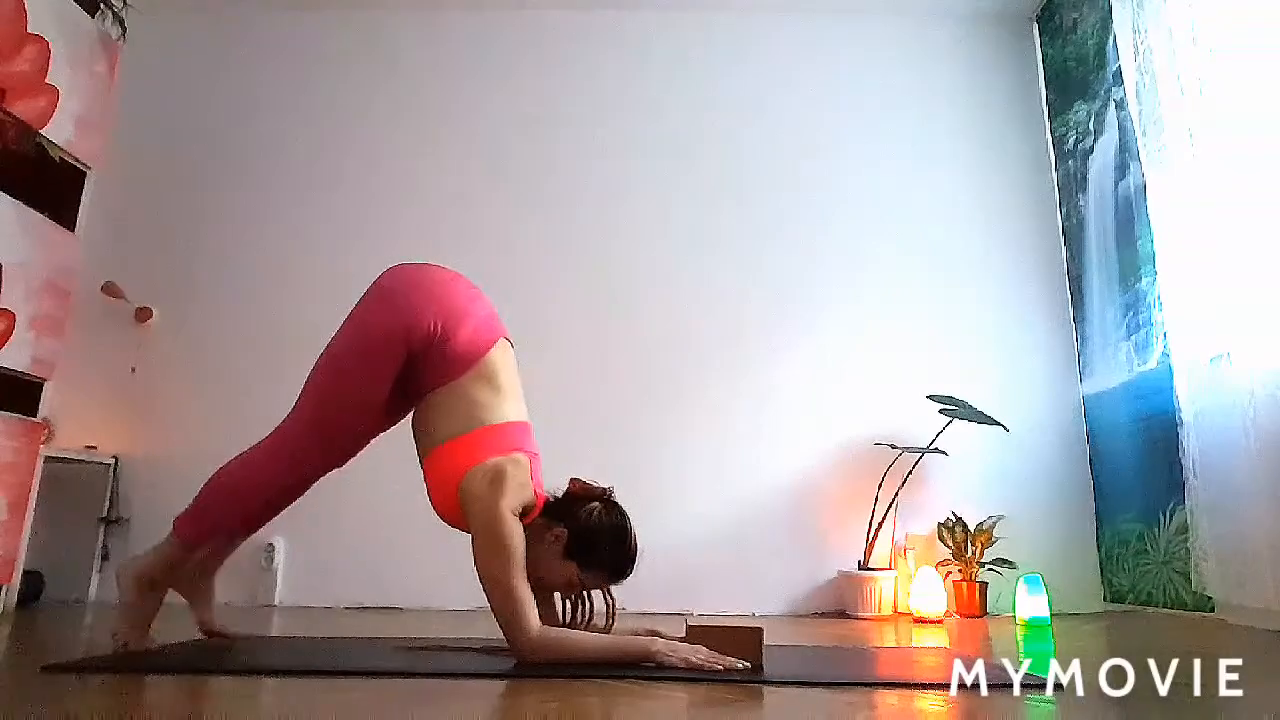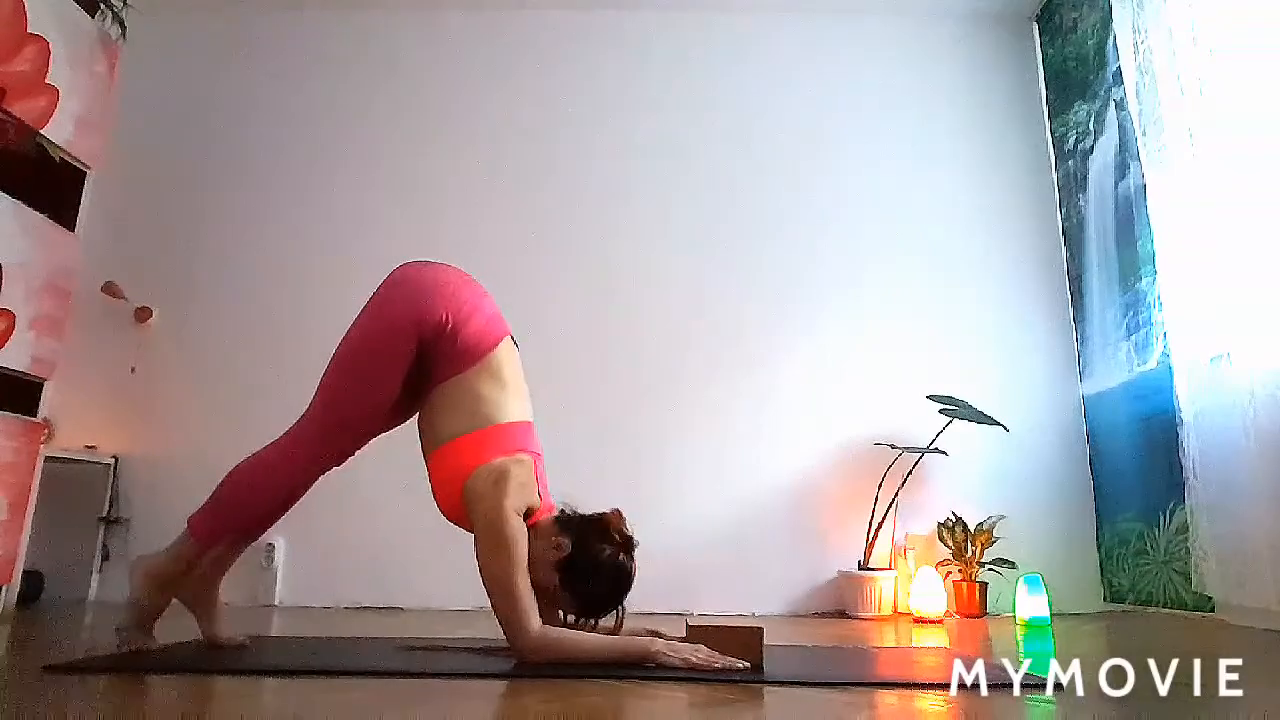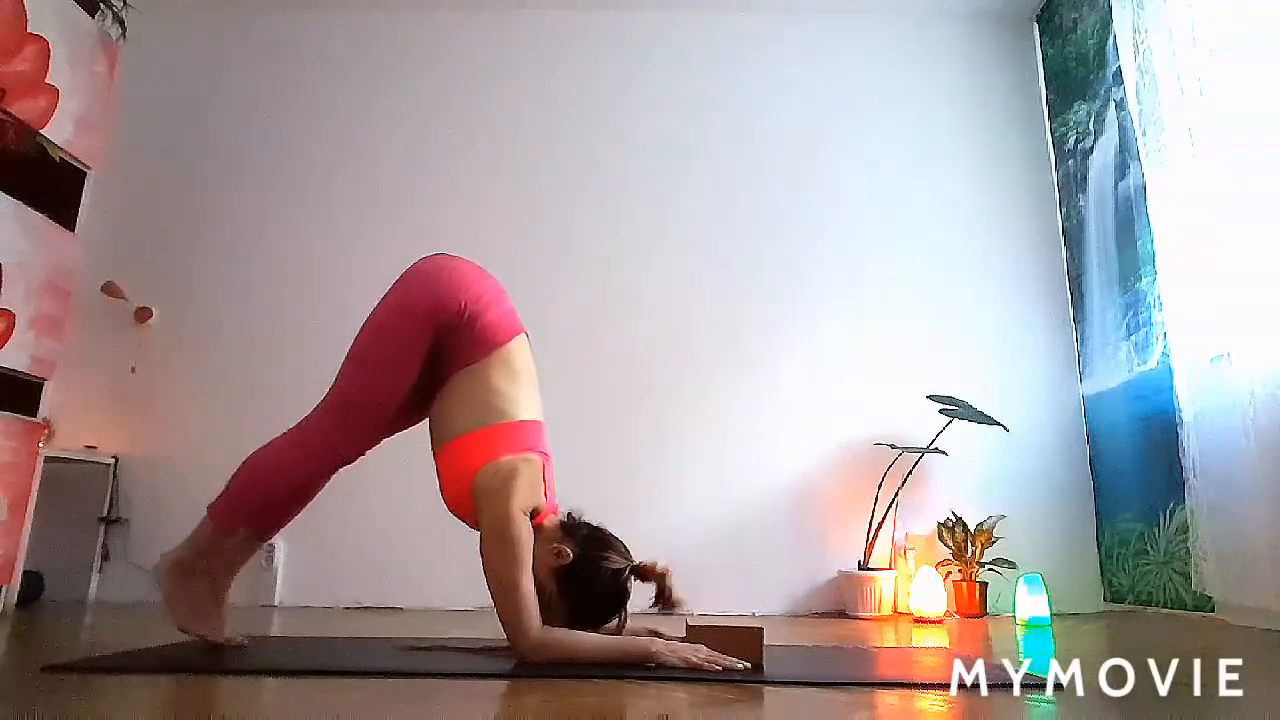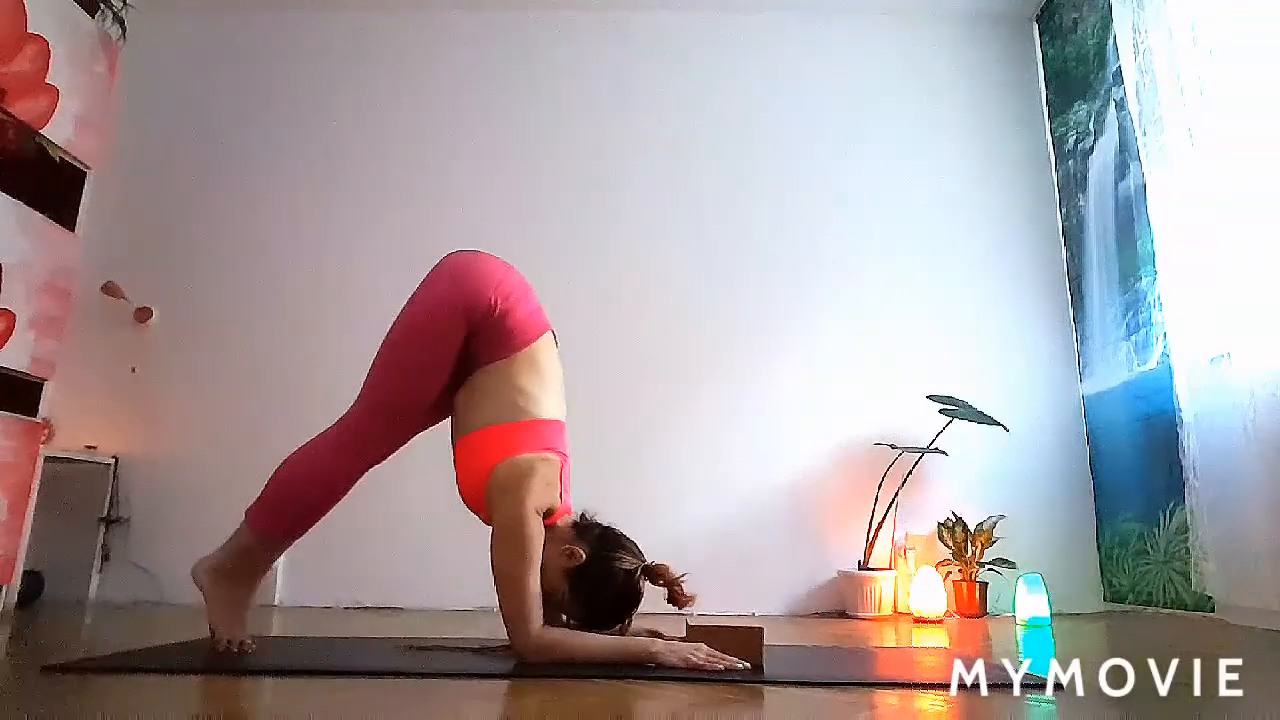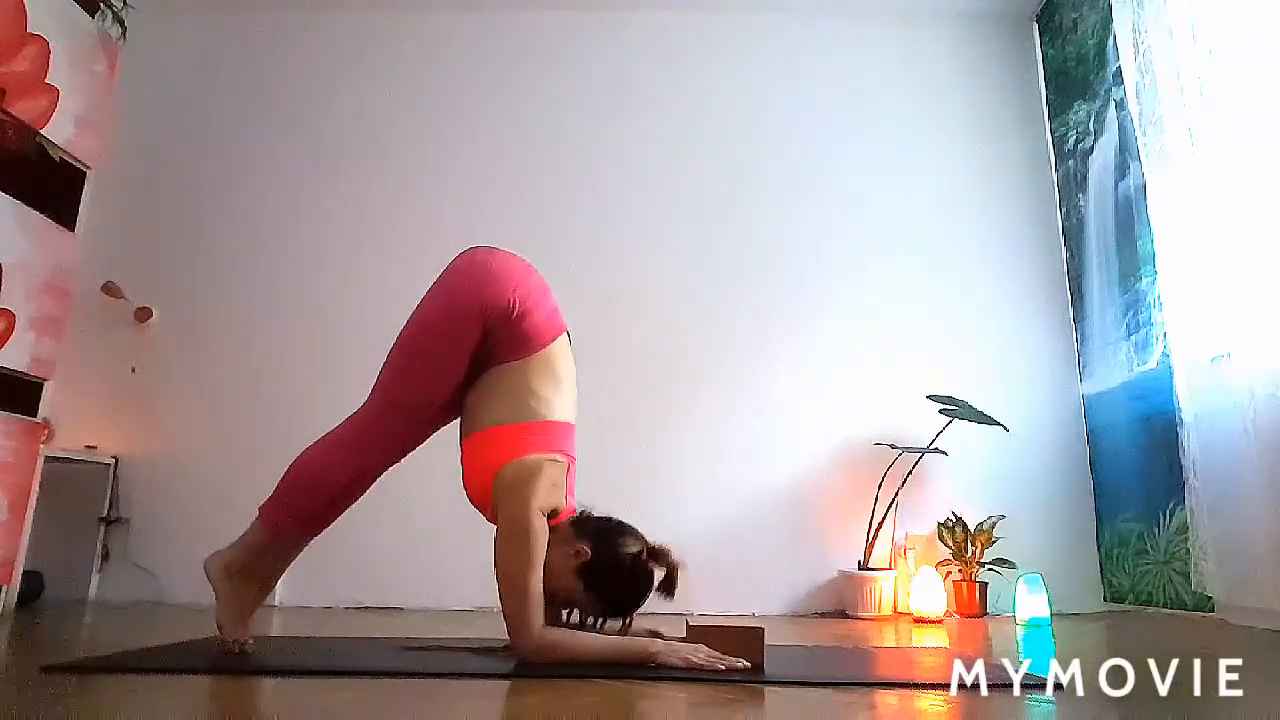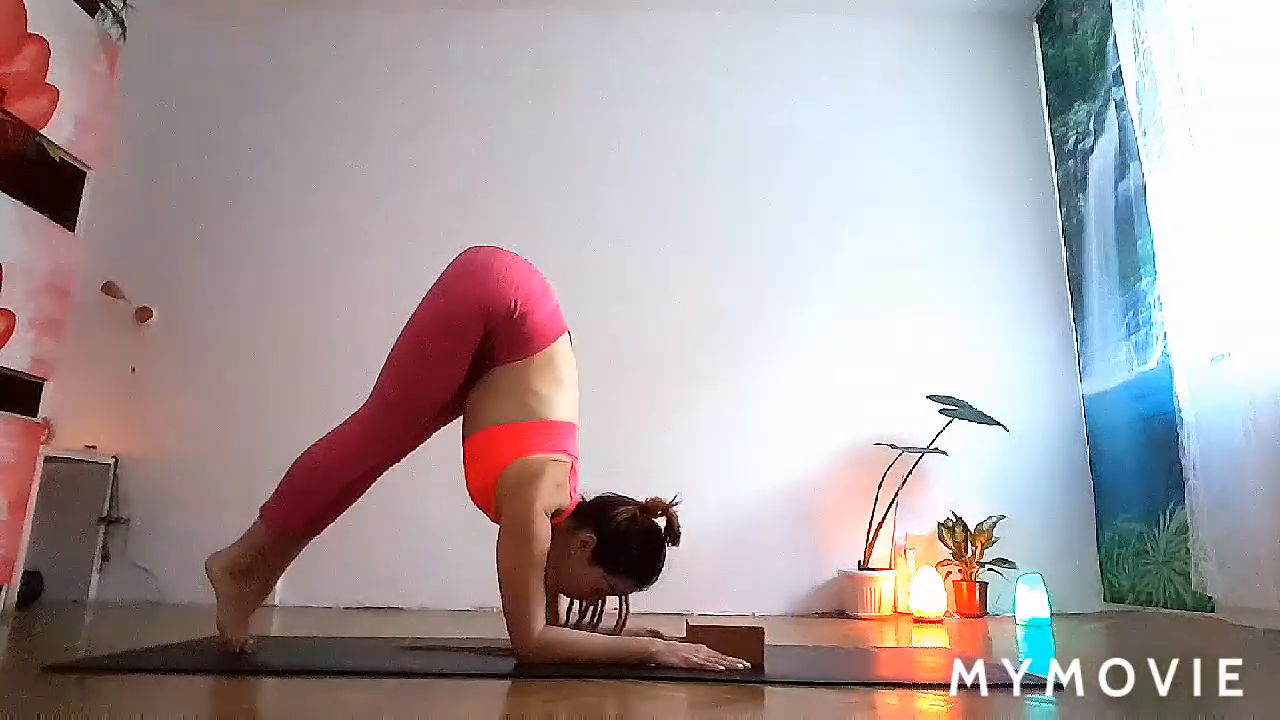
dt=0.4s
person 1, frame 1
left shoulder: (526, 504)
right shoulder: (500, 501)
left elbow: (535, 626)
right elbow: (528, 642)
left wrist: (625, 636)
right wrist: (648, 648)
left hip: (436, 318)
right hip: (414, 309)
left knee: (314, 455)
right knee: (298, 450)
left ankle: (198, 568)
right ankle: (154, 569)
person 1, frame 2
right shoulder: (504, 501)
right elbow: (528, 642)
left wrist: (628, 636)
right wrist: (644, 648)
left hip: (443, 326)
right hip: (425, 306)
left knee: (320, 450)
right knee: (313, 446)
left ankle: (202, 576)
right ankle: (169, 567)
person 1, frame 3
right shoulder: (510, 497)
right elbow: (529, 642)
left wrist: (623, 633)
right wrist: (646, 648)
left hip: (459, 322)
right hip: (443, 299)
left knee: (334, 447)
right knee: (328, 437)
left ankle: (213, 572)
right ankle: (190, 559)
person 1, frame 4
right shoulder: (525, 497)
right elbow: (529, 642)
left wrist: (629, 635)
right wrist: (648, 648)
left hip: (487, 320)
left knee: (364, 445)
right knee: (361, 439)
left ankle: (242, 572)
right ankle: (229, 566)
person 1, frame 5
right shoulder: (531, 499)
right elbow: (529, 642)
left wrist: (628, 634)
right wrist: (648, 649)
left hip: (503, 311)
left knee: (377, 444)
right knee: (373, 438)
left ankle: (255, 572)
right ankle: (242, 561)
person 1, frame 6
right shoulder: (535, 498)
right elbow: (530, 644)
left wrist: (625, 636)
right wrist: (649, 649)
left hip: (505, 311)
left knee: (381, 444)
right knee: (376, 436)
right ankle: (243, 562)
